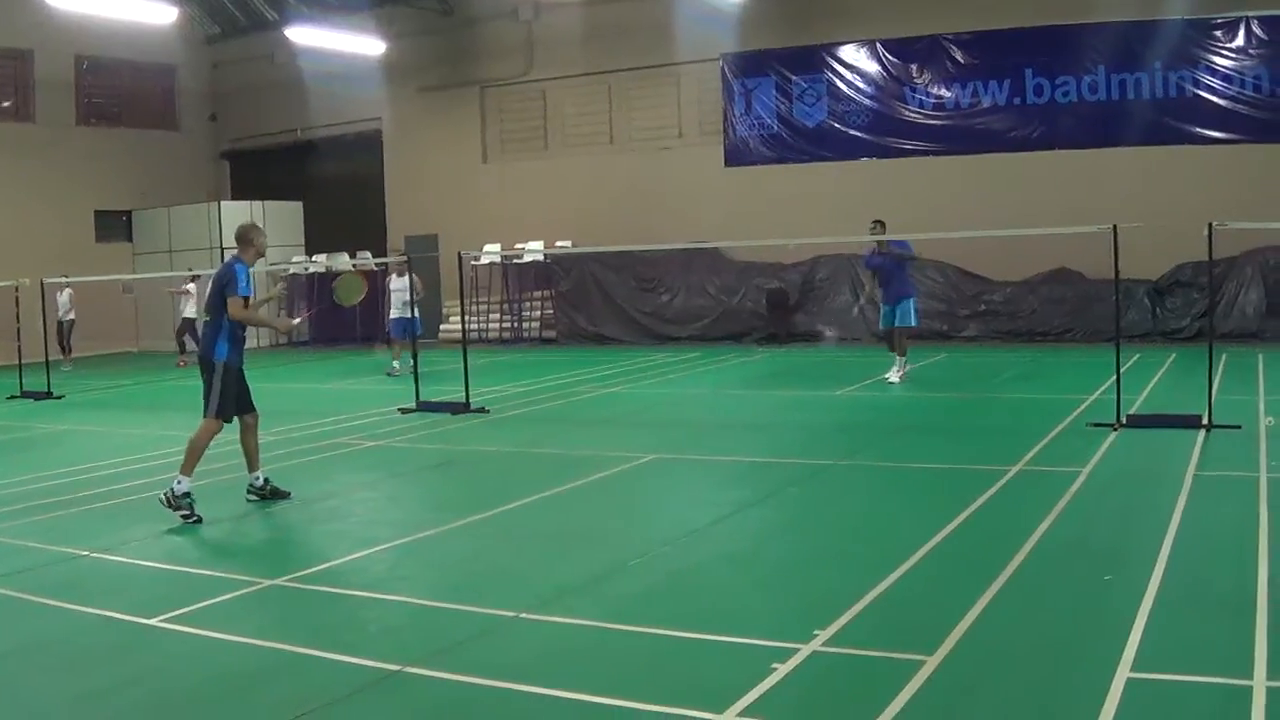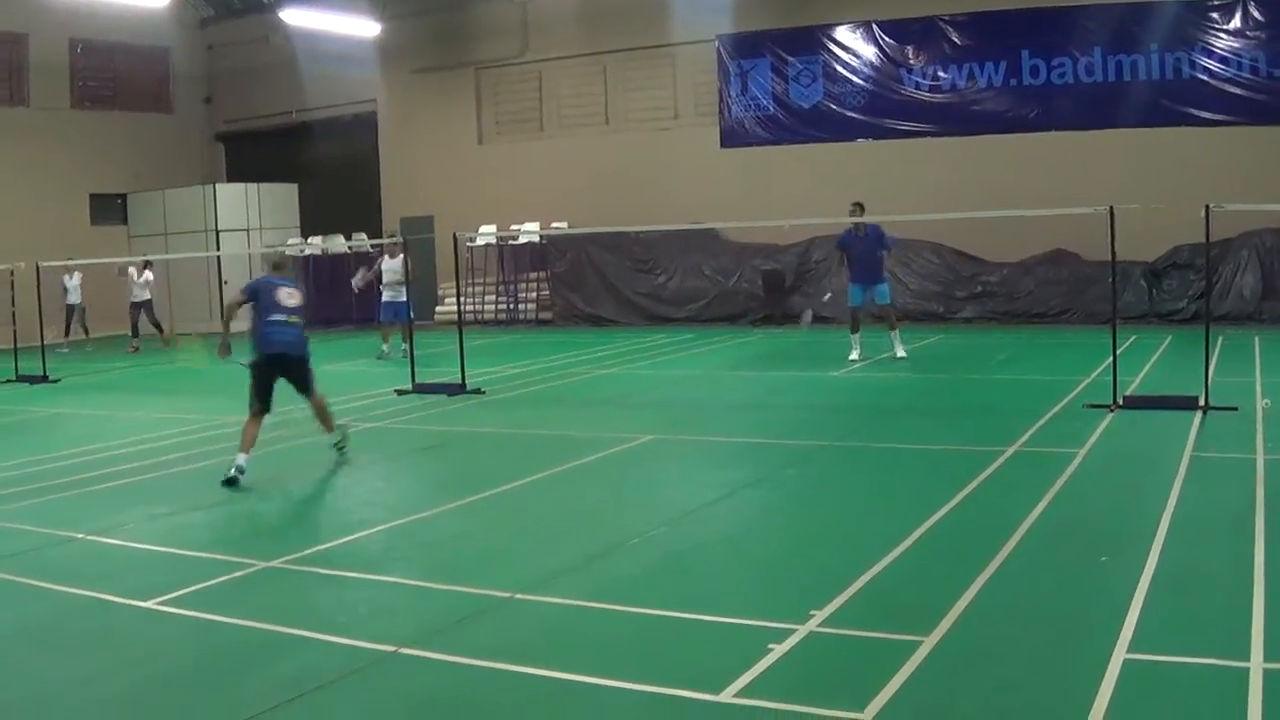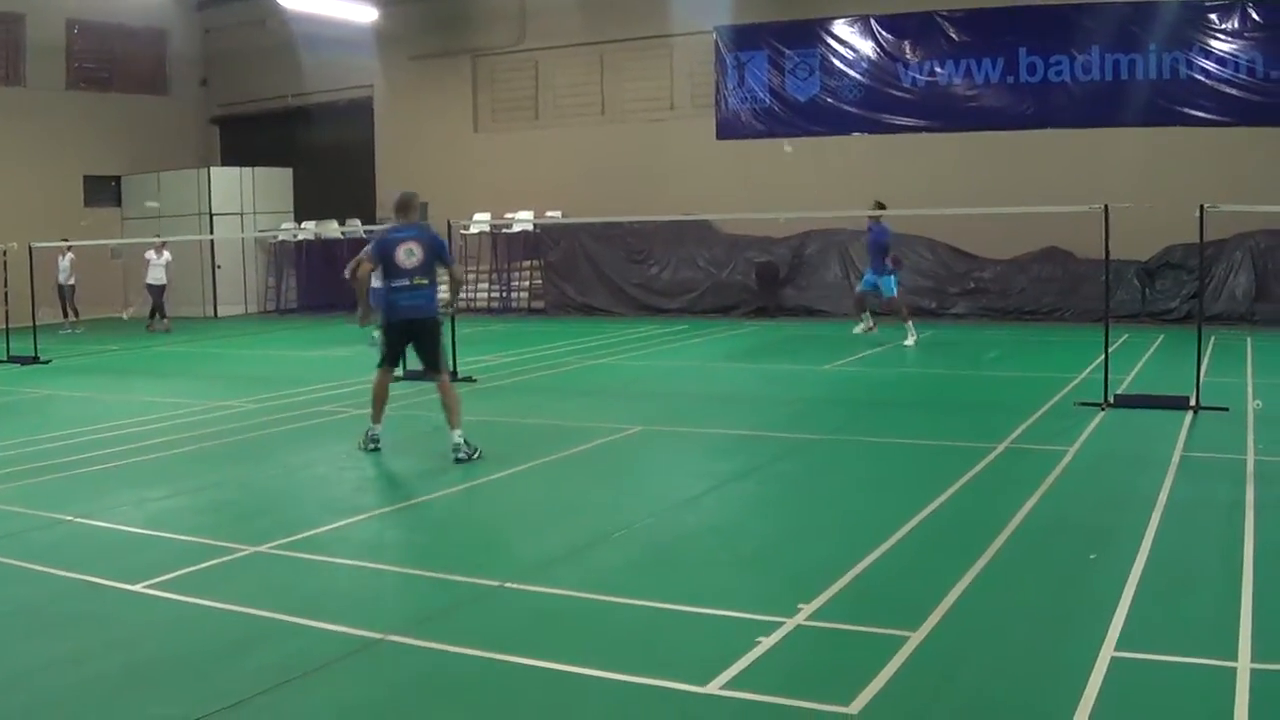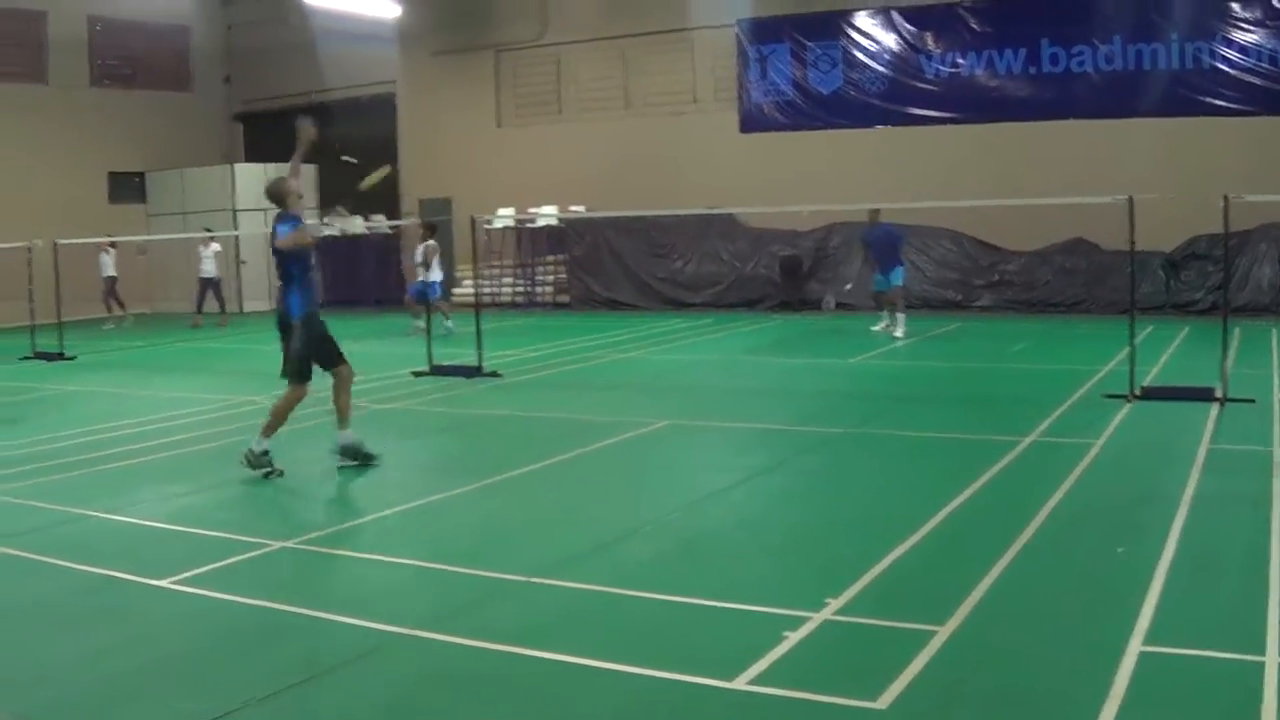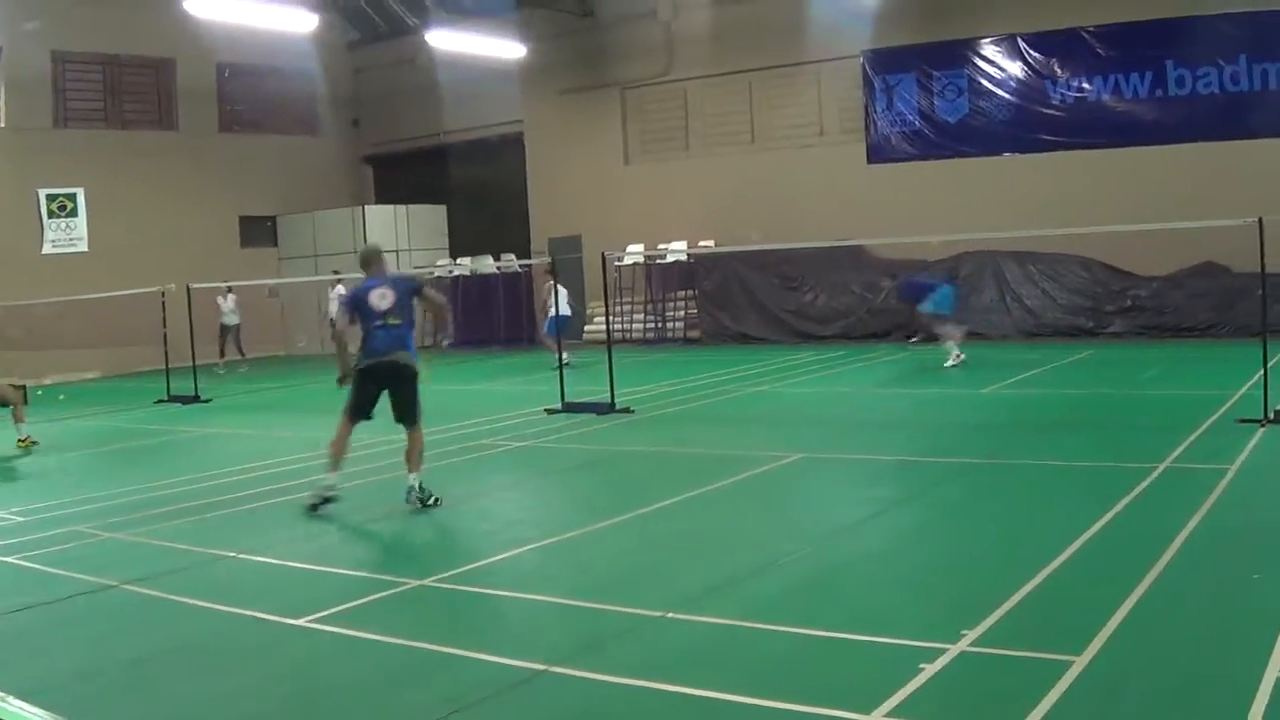
dt=1s
person 1, frame 1
left shoulder: (236, 268)
right shoulder: (237, 269)
right elbow: (235, 313)
left wrist: (267, 298)
right wrist: (275, 323)
left hip: (229, 356)
right hip: (219, 356)
left knee: (249, 418)
right knee: (213, 423)
left ankle: (257, 483)
right ankle: (178, 490)
person 1, frame 2
left shoulder: (259, 284)
right shoulder: (299, 292)
left elbow: (233, 304)
left wrist: (225, 338)
left hip: (265, 351)
right hip: (296, 350)
left knee: (257, 414)
right knee: (312, 396)
left ankle: (239, 465)
right ankle: (336, 438)
person 1, frame 3
left shoulder: (383, 239)
right shoulder: (432, 237)
left elbow: (363, 273)
right elbow: (457, 276)
left wrist: (364, 307)
right wrist: (451, 301)
left hip: (394, 315)
right hip: (426, 315)
left knee: (385, 372)
right knee: (442, 377)
left ankle: (374, 434)
right ankle: (458, 442)
person 1, frame 4
left shoulder: (290, 219)
right shoulder: (285, 224)
left elbow: (292, 177)
right elbow: (283, 244)
left wrist: (302, 144)
right wrist: (312, 232)
left hip: (306, 312)
right hip: (296, 315)
left knee: (343, 372)
right knee: (298, 389)
left ankle: (346, 442)
right ankle: (257, 448)
person 1, frame 5
left shoulder: (357, 293)
right shoulder: (406, 282)
left elbow: (339, 331)
right elbow: (440, 303)
left wrist: (345, 367)
right wrist: (441, 328)
left hip: (369, 364)
right hip: (403, 362)
left knee: (347, 422)
right knee: (413, 427)
left ankle: (329, 483)
right ankle: (415, 487)
